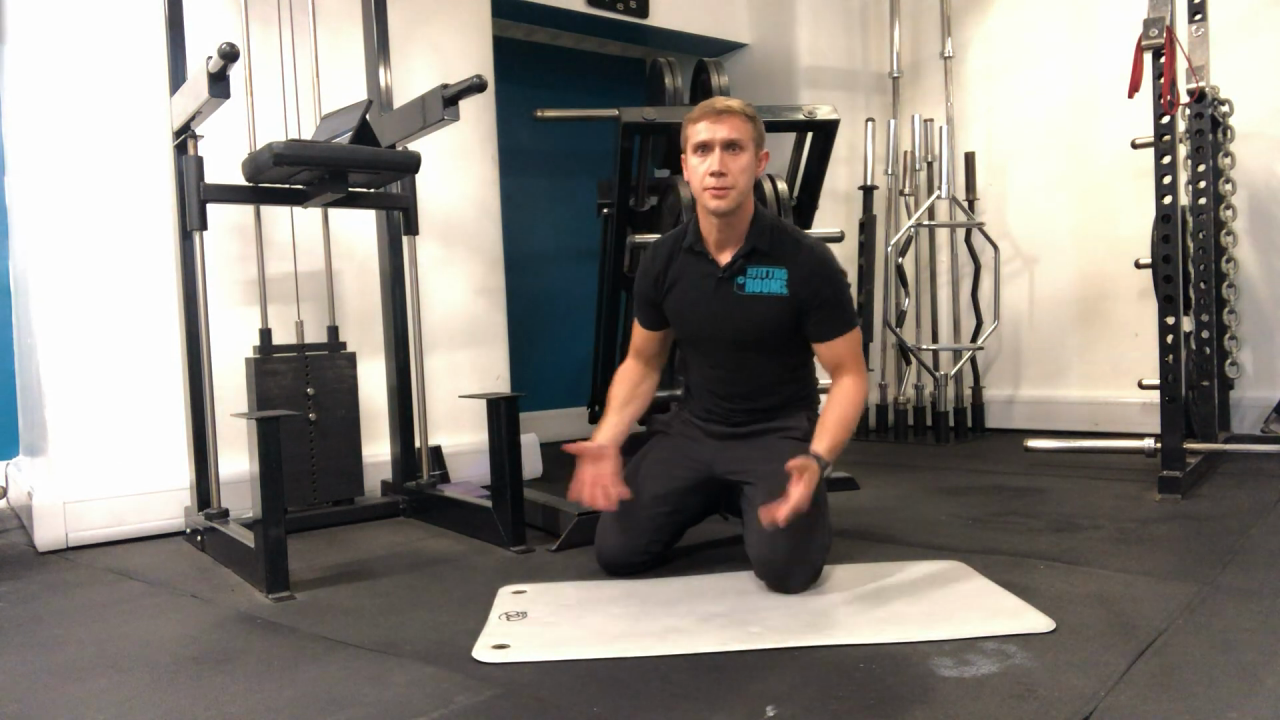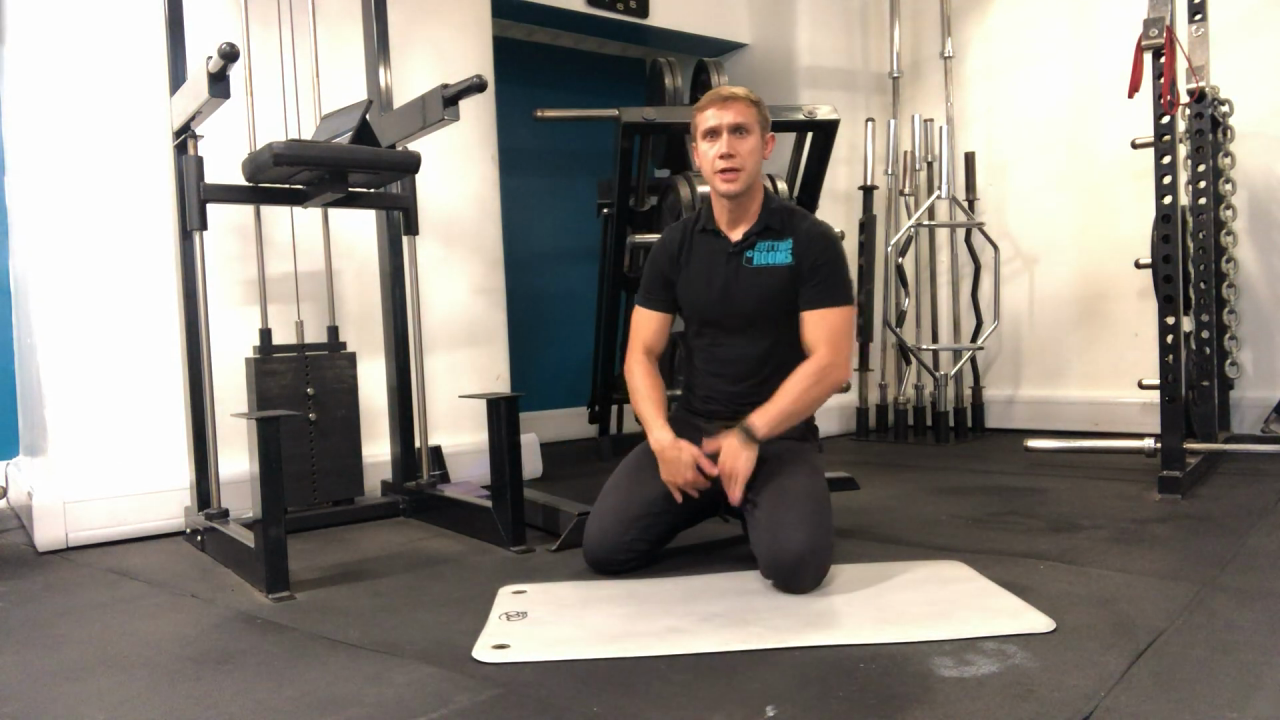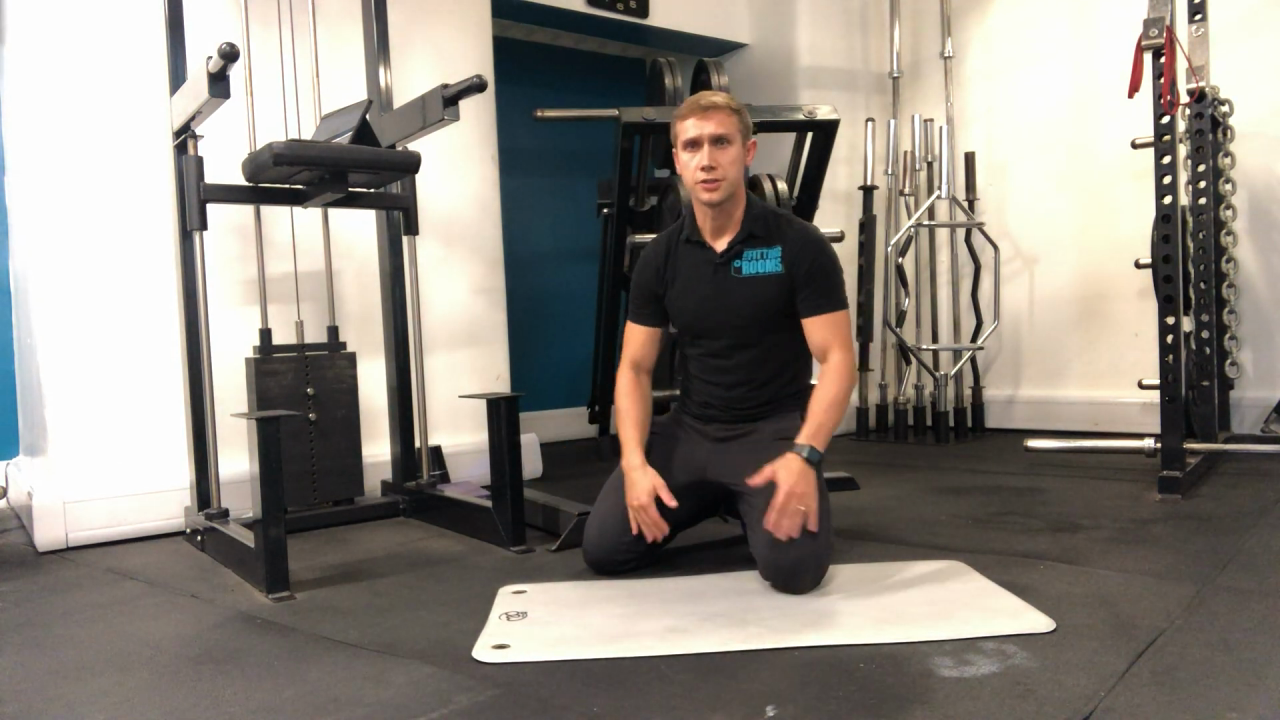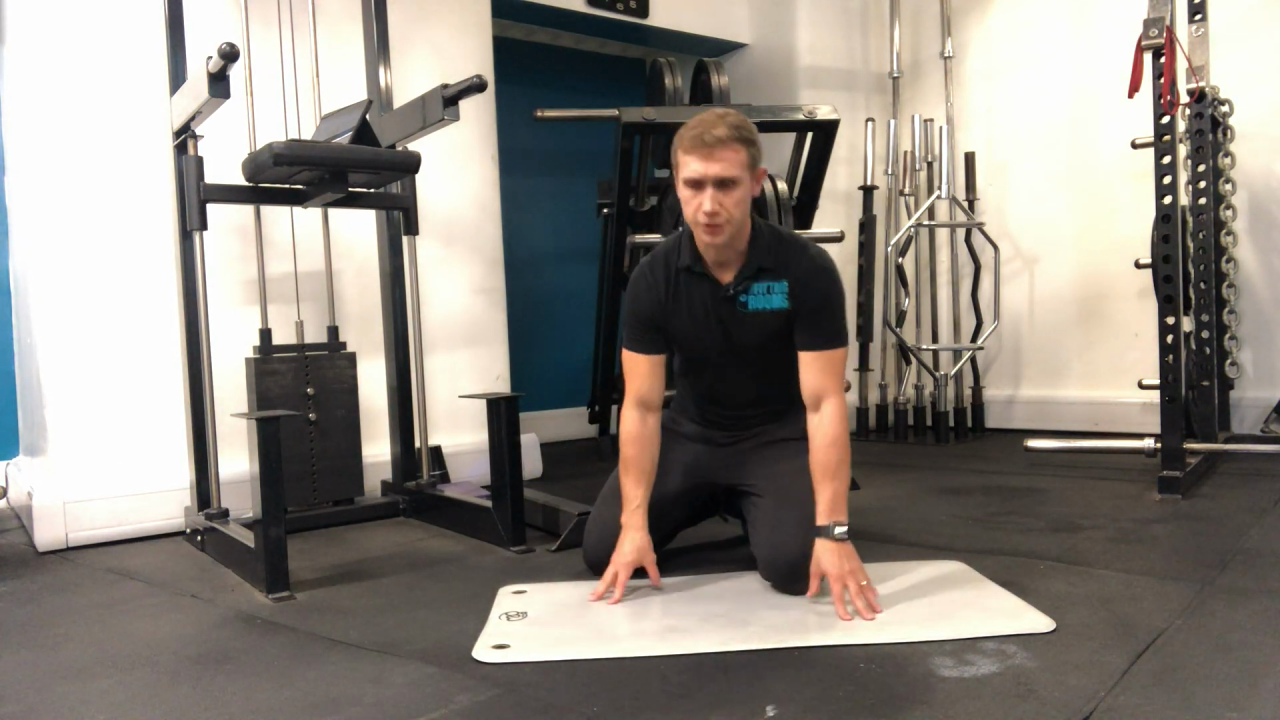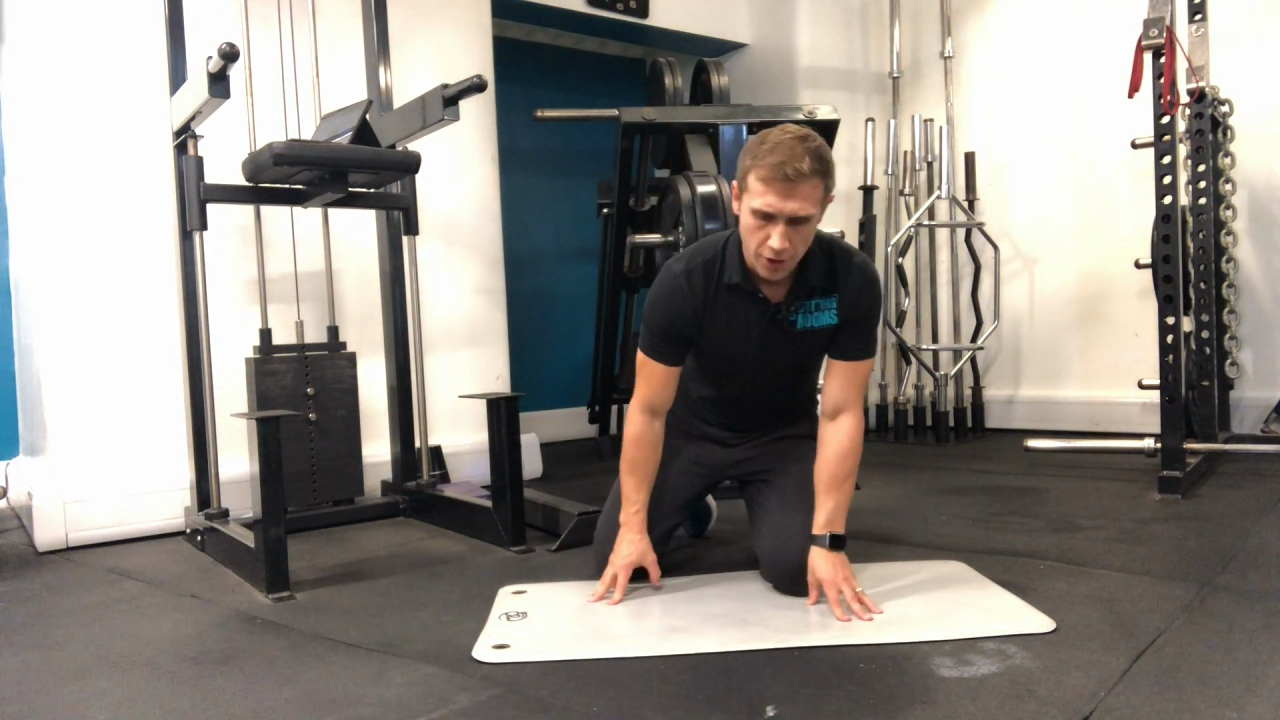
dt=0.5s
person 1, frame 1
left shoulder: (806, 263)
right shoulder: (663, 260)
left elbow: (849, 377)
right elbow: (642, 363)
left wrist: (816, 460)
right wrist: (606, 438)
left hip: (776, 437)
right hip: (693, 432)
left knee: (786, 566)
right knee: (618, 551)
left ankle: (786, 503)
right ankle: (711, 498)
person 1, frame 2
left shoulder: (810, 241)
right shoulder: (675, 245)
left elbow: (831, 363)
right elbow: (642, 355)
left wrist: (751, 434)
right wrist: (663, 439)
left hip: (777, 435)
right hip: (691, 429)
left knee: (795, 565)
right knee: (605, 548)
left ankle: (757, 507)
right ankle: (709, 502)
person 1, frame 3
left shoulder: (800, 246)
right shoulder: (659, 258)
left elbow: (836, 360)
right elbow: (636, 368)
left wrist: (804, 455)
right wrist: (636, 462)
left hip: (773, 432)
right hip: (689, 431)
left knee: (794, 565)
right knee: (605, 550)
left ankle: (751, 503)
right ankle: (715, 499)
person 1, frame 4
left shoulder: (807, 269)
right shoulder: (653, 277)
left elbow: (824, 403)
right elbow: (642, 406)
left wrist: (832, 531)
right wrist: (633, 524)
left hip: (776, 435)
right hip: (690, 433)
left knee: (793, 566)
right knee: (603, 553)
left ankle: (753, 509)
right ankle: (715, 500)
person 1, frame 5
left shoulder: (853, 281)
right shoulder: (684, 281)
left elbow: (841, 414)
right elbow: (649, 411)
left wrist: (827, 541)
right wrist: (632, 526)
left hip: (785, 433)
right hip: (692, 431)
left knee: (794, 570)
right knee: (617, 560)
left ankle: (756, 503)
right ankle: (694, 503)
